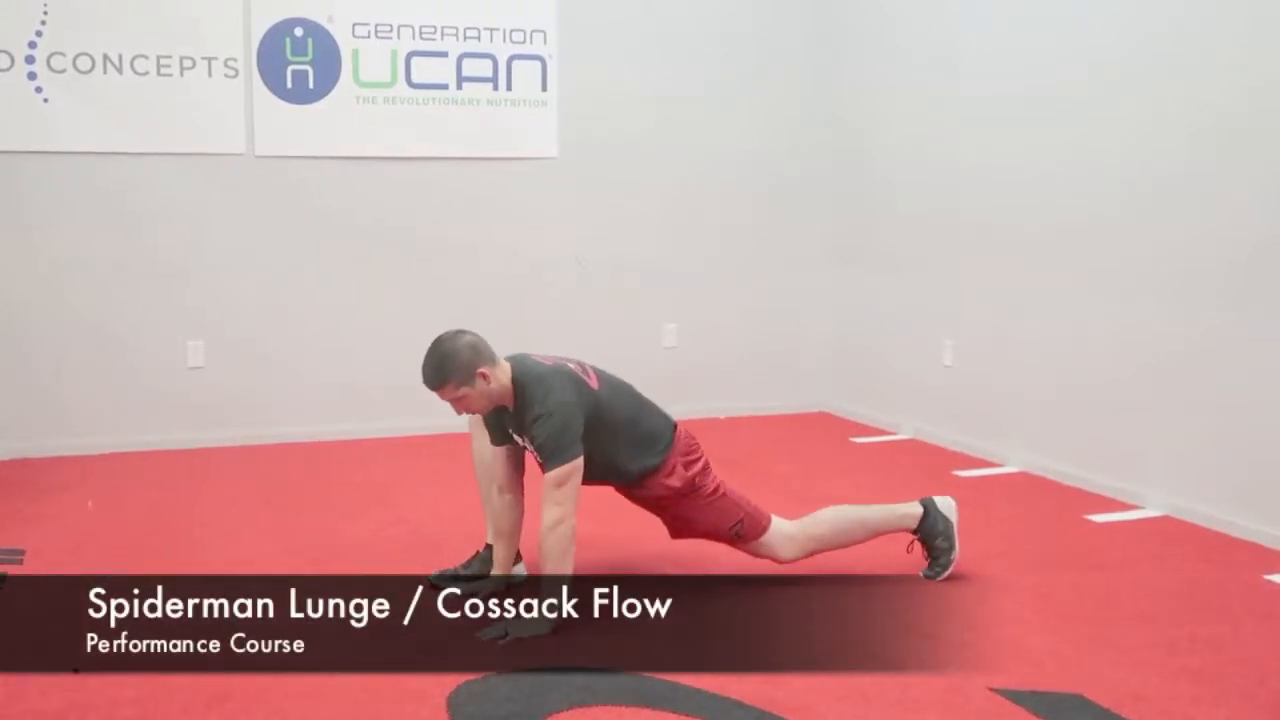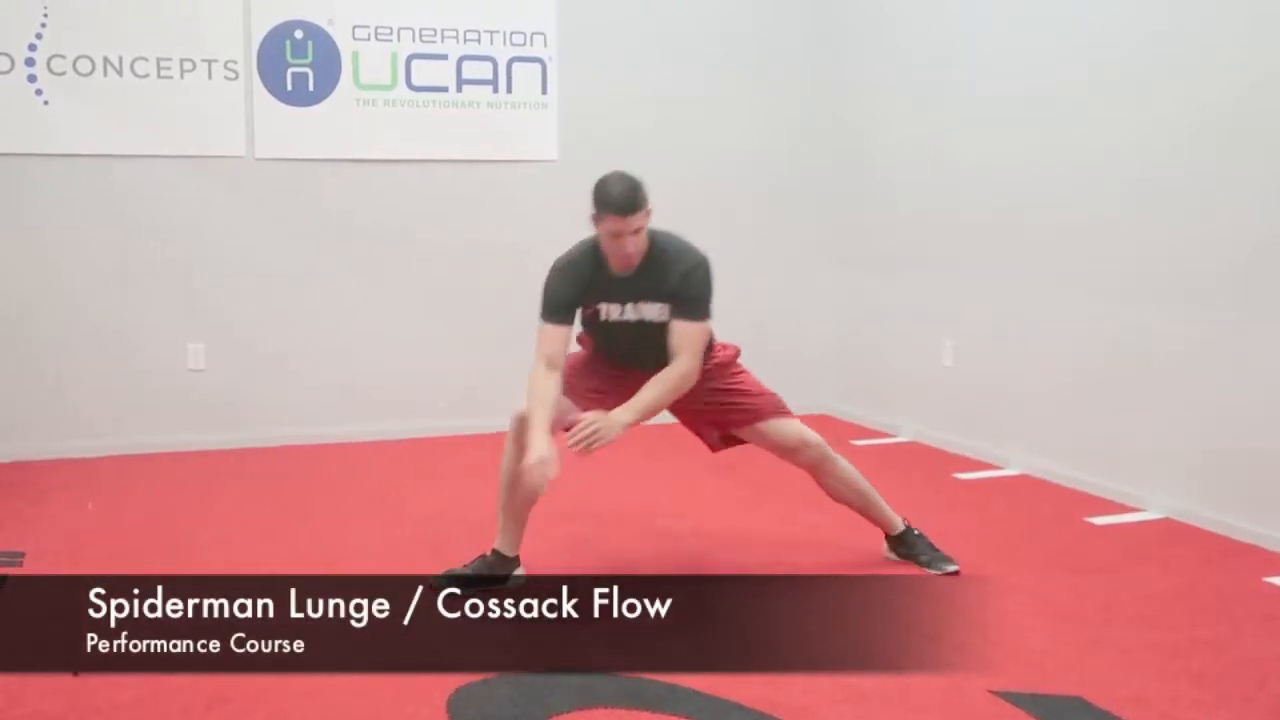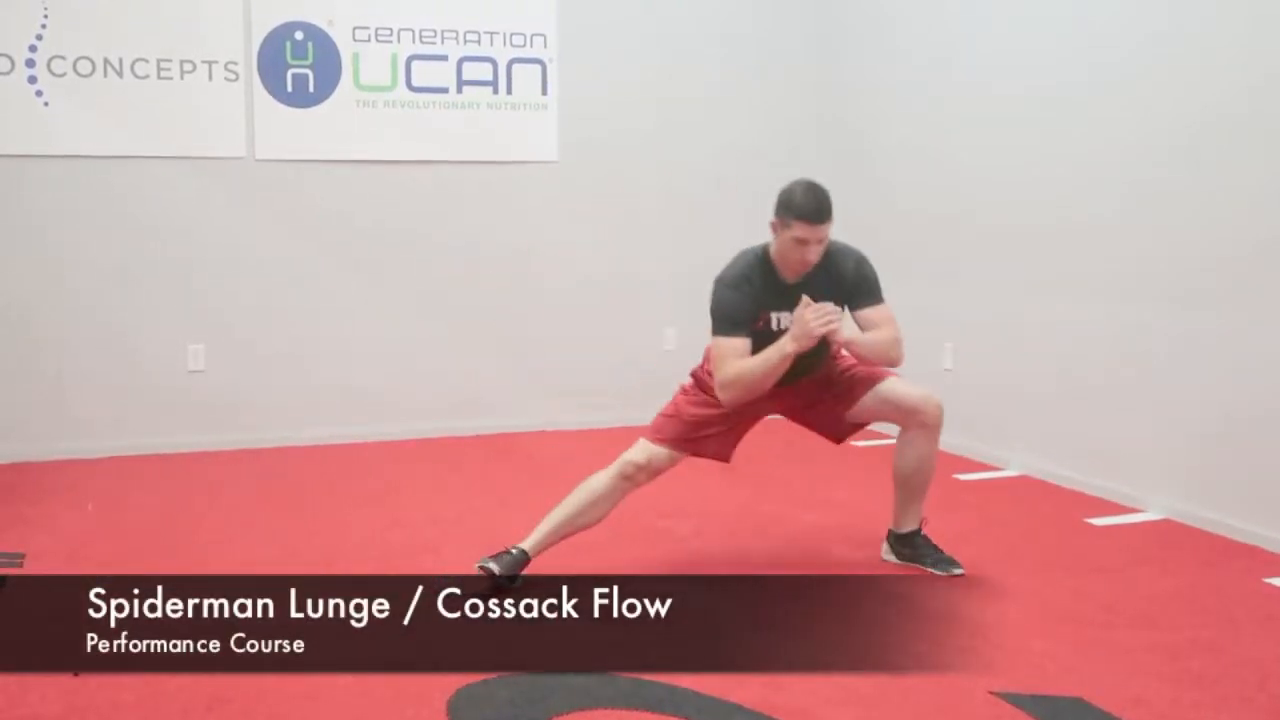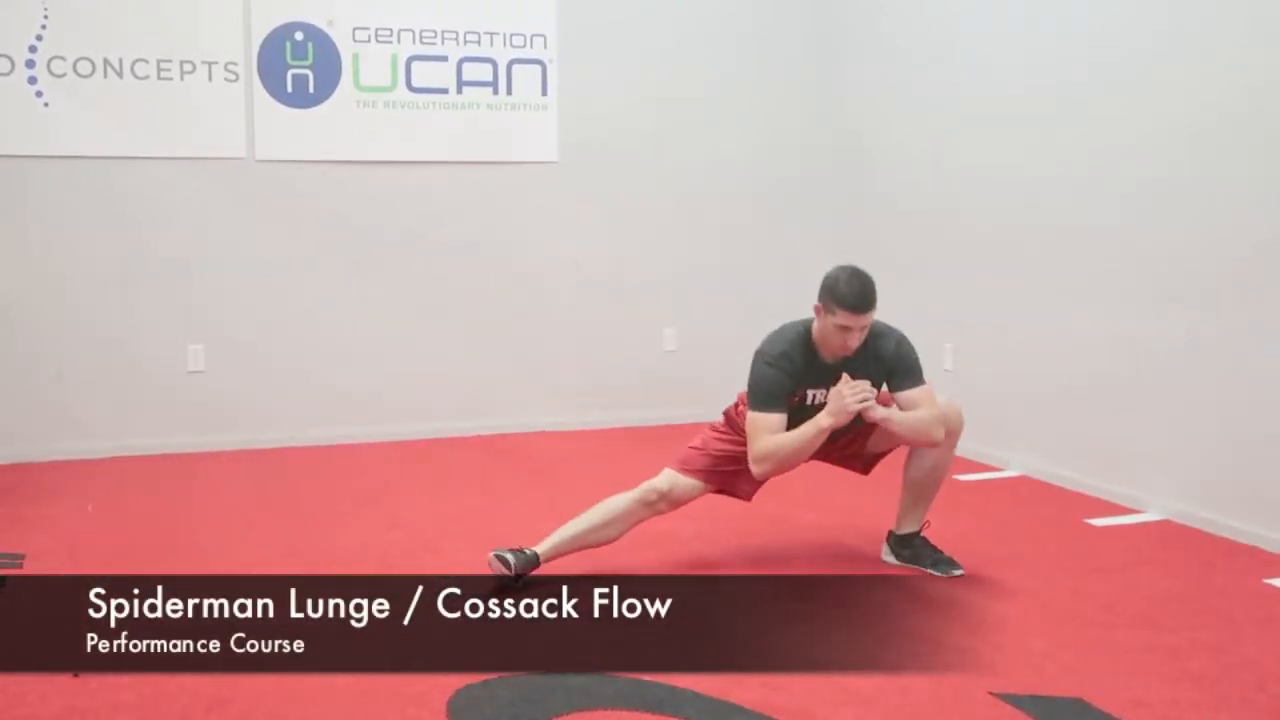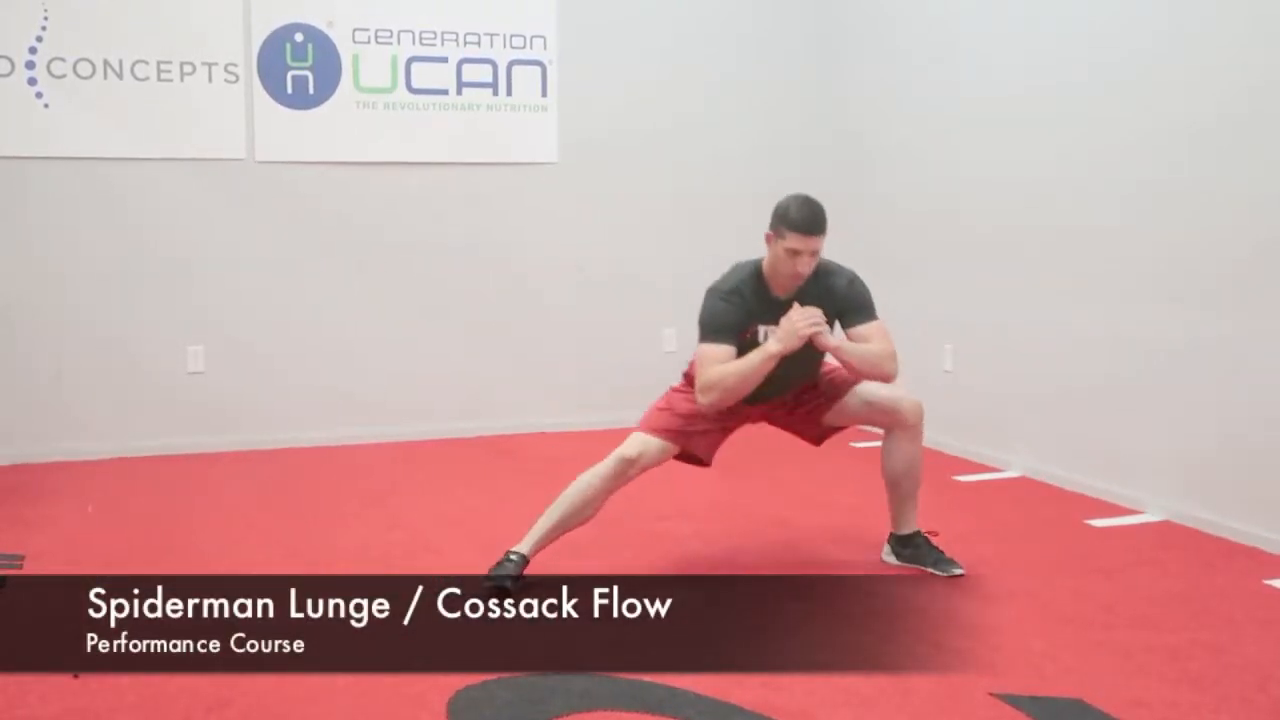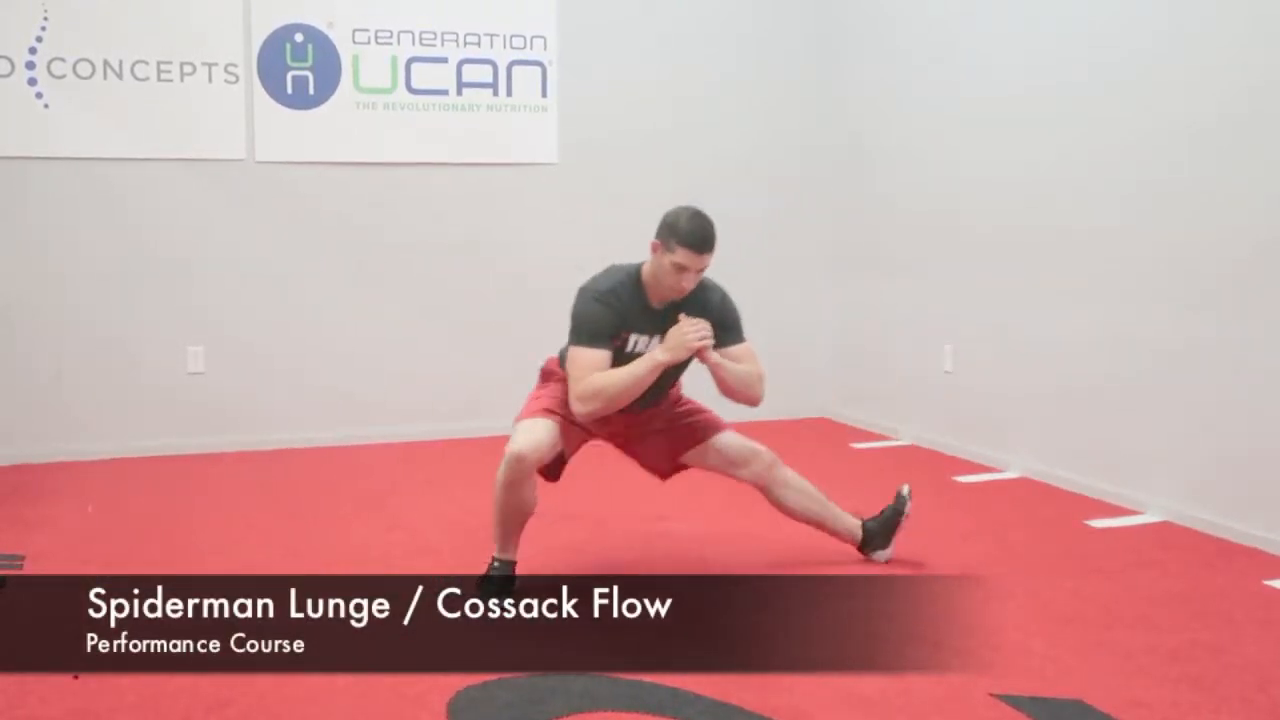
dt=0.5s
person 1, frame 1
left shoulder: (550, 403)
right shoulder: (496, 396)
left elbow: (560, 517)
right elbow: (504, 487)
right wrist: (502, 570)
left hip: (663, 467)
right hip: (609, 457)
left knee: (785, 543)
right knee: (487, 443)
left ankle: (925, 516)
right ankle: (492, 560)
person 1, frame 2
left shoulder: (686, 264)
right shoulder: (569, 271)
left elbow: (686, 366)
right elbow: (547, 368)
left wrist: (621, 419)
right wrist: (541, 438)
left hip: (697, 366)
right hip: (611, 363)
left knee: (803, 445)
right knee: (525, 423)
left ankle: (901, 535)
right ankle: (504, 558)
person 1, frame 3
left shoulder: (849, 267)
right shoulder: (737, 281)
left elbow: (892, 350)
right elbow: (730, 388)
left wrist: (846, 333)
right wrist: (793, 342)
left hip: (818, 374)
right hip: (735, 383)
left knee: (925, 409)
right knee: (636, 466)
left ankle: (904, 537)
right ankle: (521, 554)
person 1, frame 4
left shoulder: (889, 347)
right shoulder: (778, 355)
left elbow: (932, 430)
right elbow: (762, 462)
left wrist: (878, 411)
right wrist: (827, 418)
left hip: (844, 425)
right hip: (763, 433)
left knee: (949, 419)
right knee: (659, 493)
left ankle: (905, 538)
right ankle: (532, 556)
person 1, frame 5
left shoulder: (841, 285)
right shoulder: (729, 293)
left elbow: (886, 367)
right elbow: (710, 395)
left wrist: (828, 341)
right wrist: (777, 346)
left hip: (798, 387)
right hip: (715, 388)
left knee: (905, 410)
right knee: (628, 459)
left ankle: (906, 540)
right ankle: (519, 557)
person 1, frame 6
left shoulder: (712, 302)
right shoulder: (602, 296)
left elbow: (753, 392)
right elbow: (588, 402)
left wrist: (710, 357)
right wrist: (664, 354)
left hip: (653, 405)
right hip: (575, 393)
left knee: (758, 461)
right knee: (525, 452)
left ankle: (864, 536)
right ankle: (503, 565)
